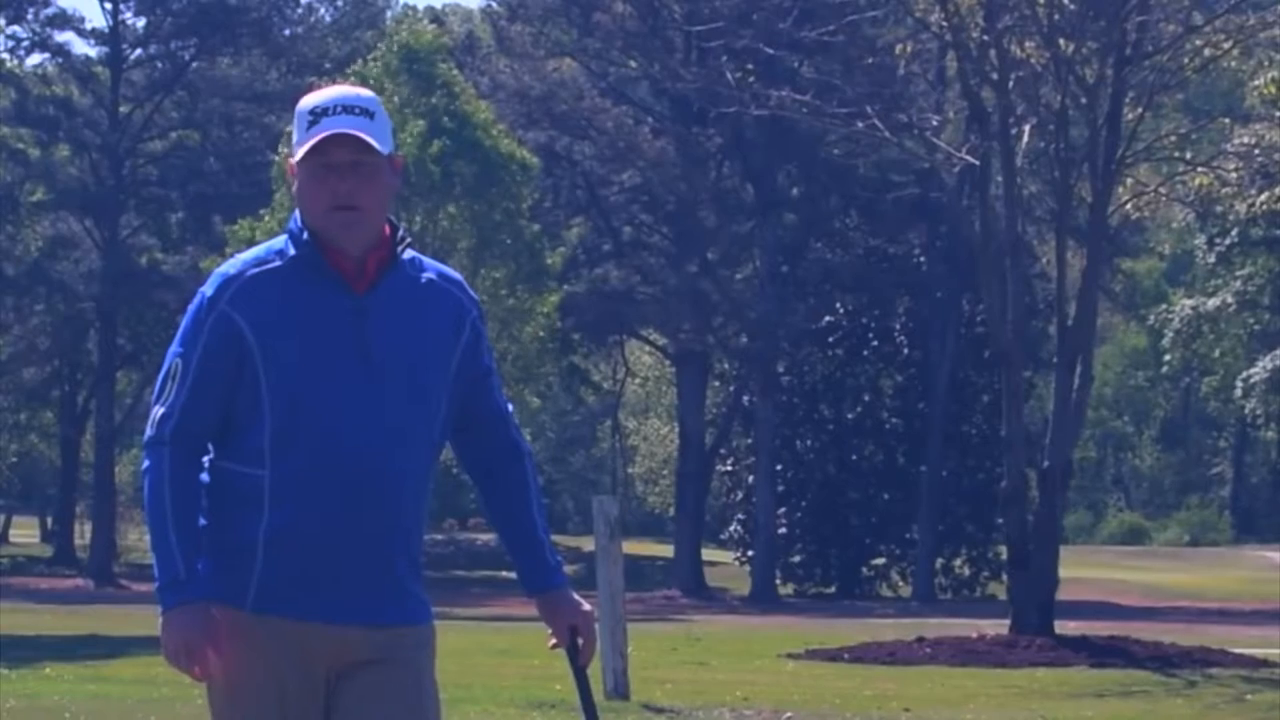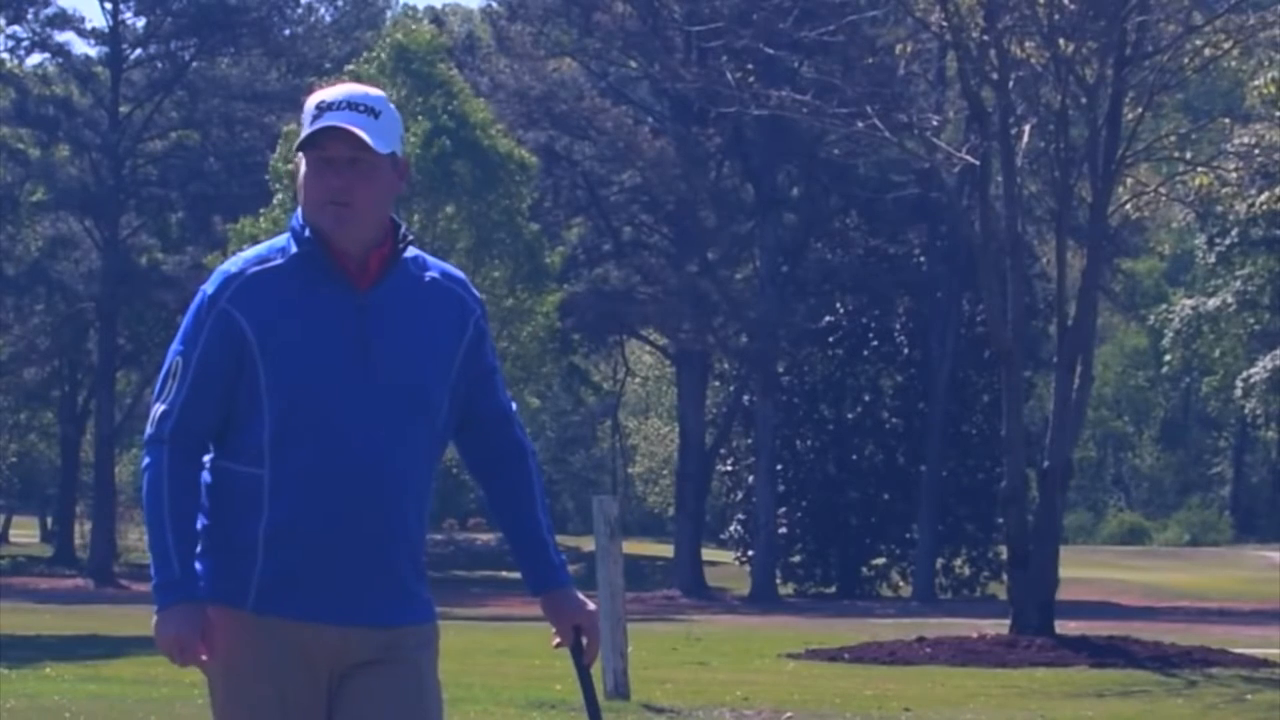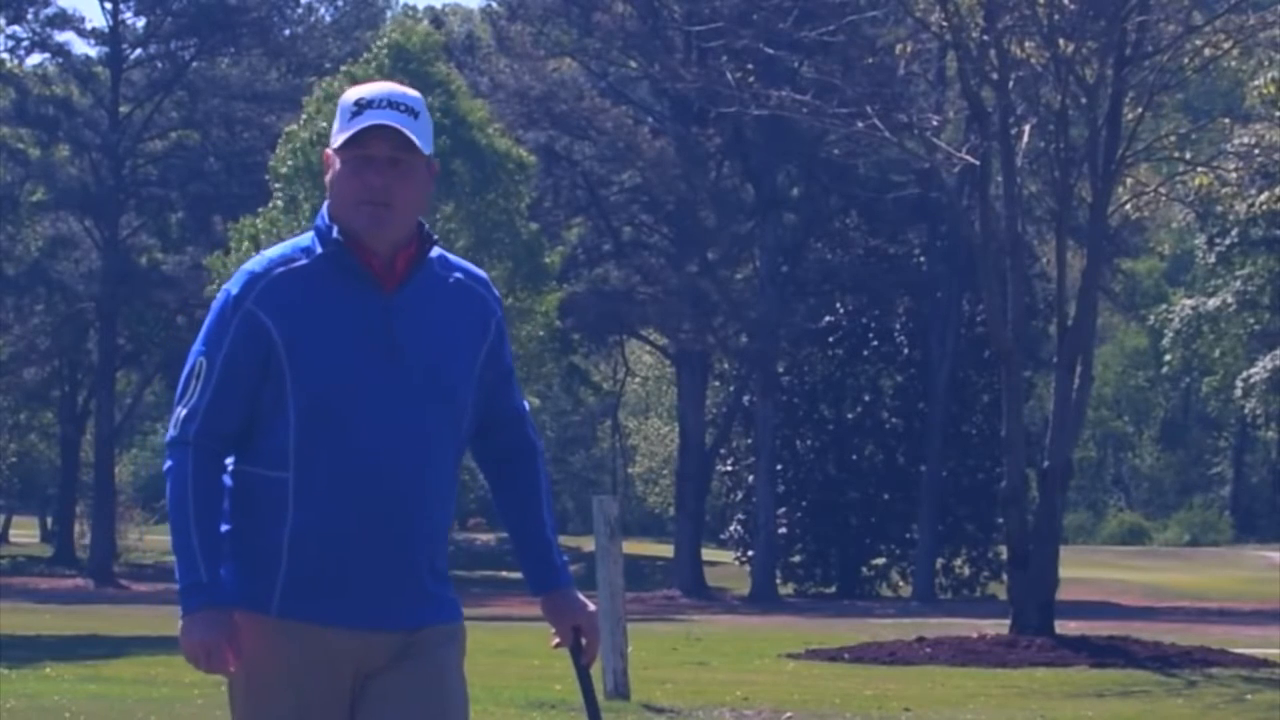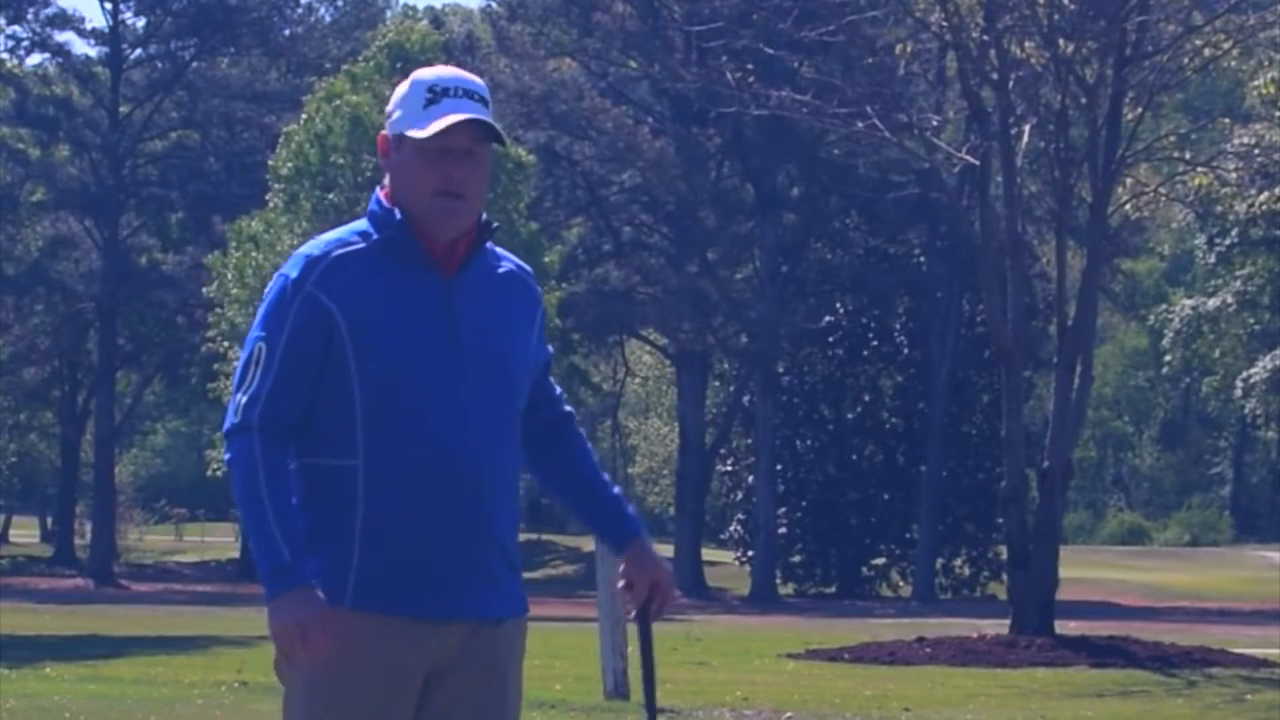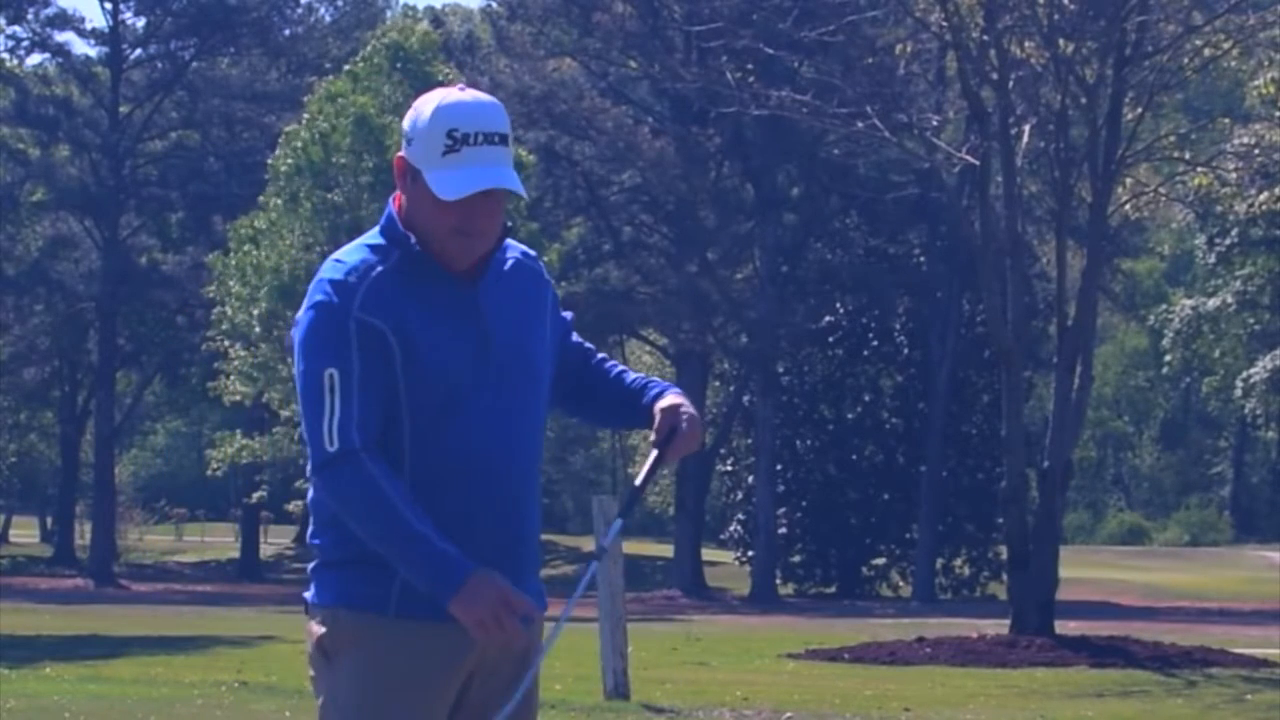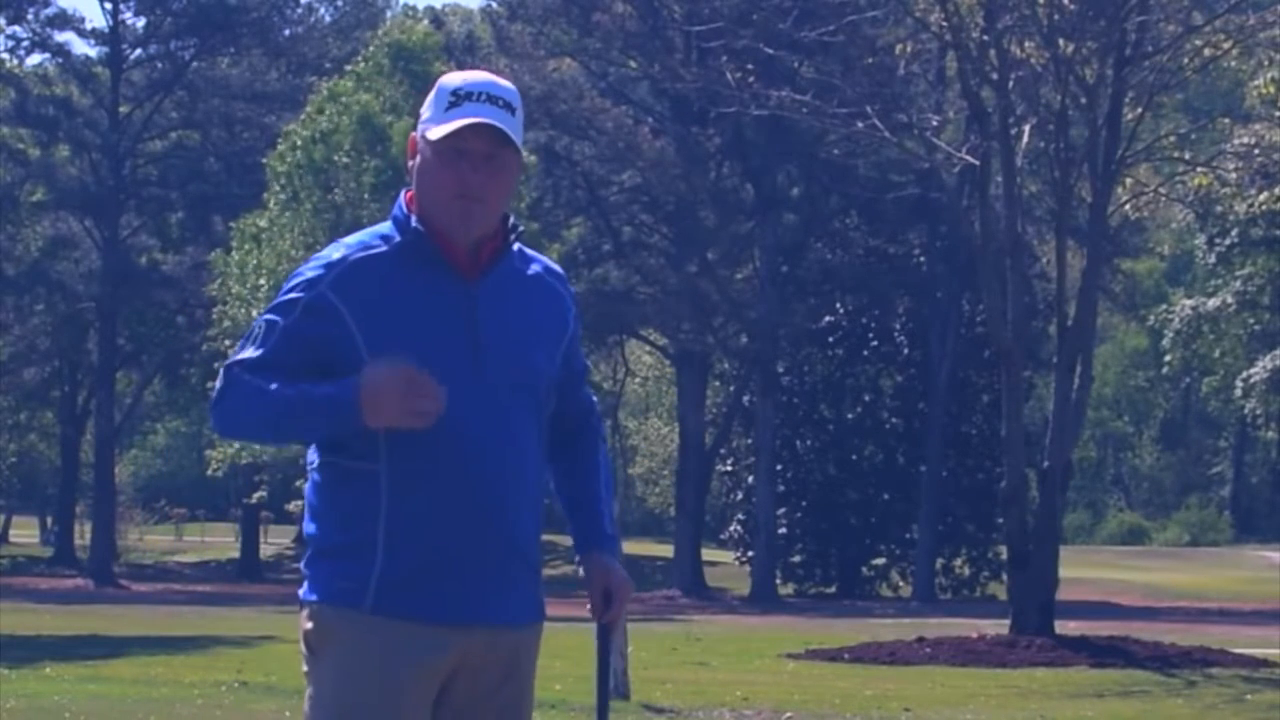
dt=0.7s
person 1, frame 1
left shoulder: (446, 303)
right shoulder: (240, 294)
left elbow: (498, 452)
right elbow: (172, 446)
left wrist: (547, 583)
right wrist: (180, 594)
left hip: (393, 626)
right hip: (259, 617)
person 1, frame 2
left shoulder: (451, 302)
right shoulder: (242, 291)
left elbow: (502, 451)
right elbow: (173, 443)
left wrist: (551, 582)
right wrist: (176, 591)
left hip: (395, 625)
right hip: (259, 616)
person 1, frame 3
left shoulder: (473, 301)
right shoulder: (266, 290)
left elbow: (512, 449)
right elbow: (194, 446)
left wrist: (552, 582)
right wrist: (202, 597)
left hip: (421, 627)
right hip: (282, 621)
person 1, frame 4
left shoulder: (514, 287)
right shoulder: (323, 276)
left elbow: (547, 427)
right elbow: (255, 432)
left wrist: (625, 532)
right wrist: (285, 579)
left hip: (487, 615)
right hip: (353, 611)
person 1, frame 5
left shoulder: (525, 277)
right shoulder: (350, 295)
left elbow: (573, 369)
right elbow: (343, 465)
left wrist: (653, 396)
right wrist: (452, 578)
left hip: (506, 613)
right hip: (380, 616)
person 1, frame 6
left shoulder: (546, 291)
right shoulder: (343, 279)
left elbow: (575, 427)
right elbow: (235, 397)
left wrist: (597, 542)
right wrist: (350, 403)
left hip: (505, 617)
right hip: (371, 612)
